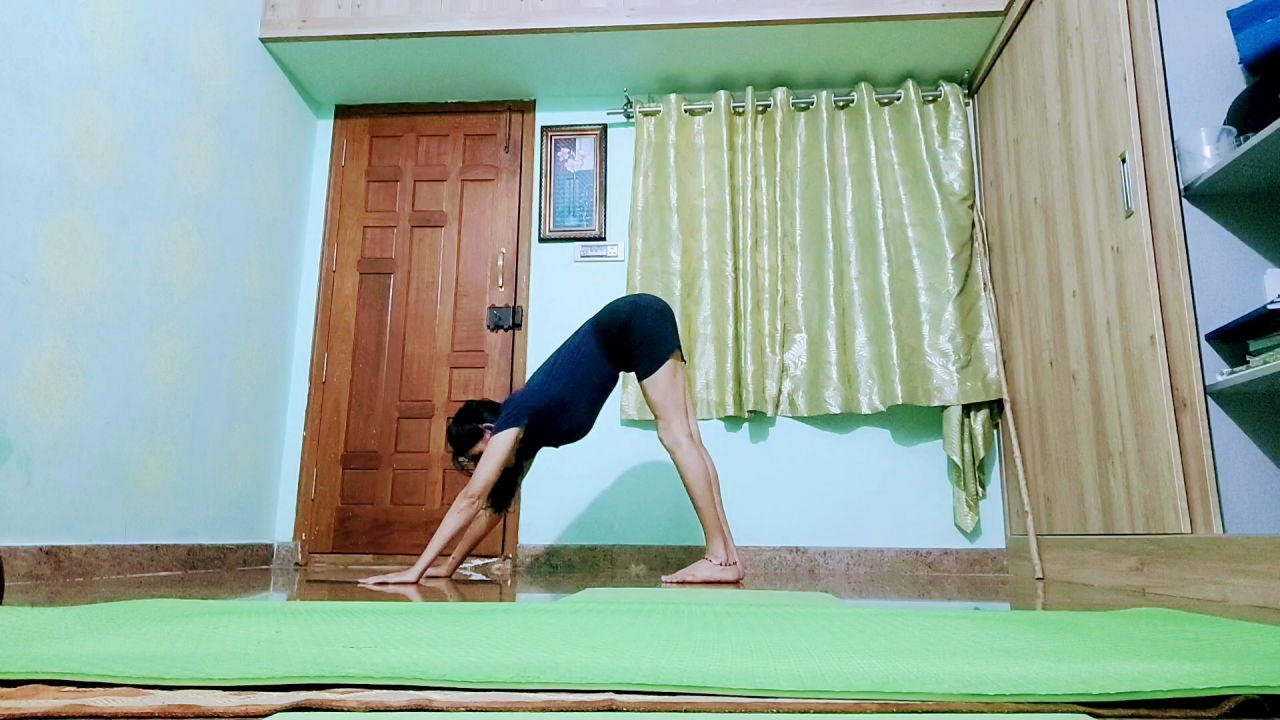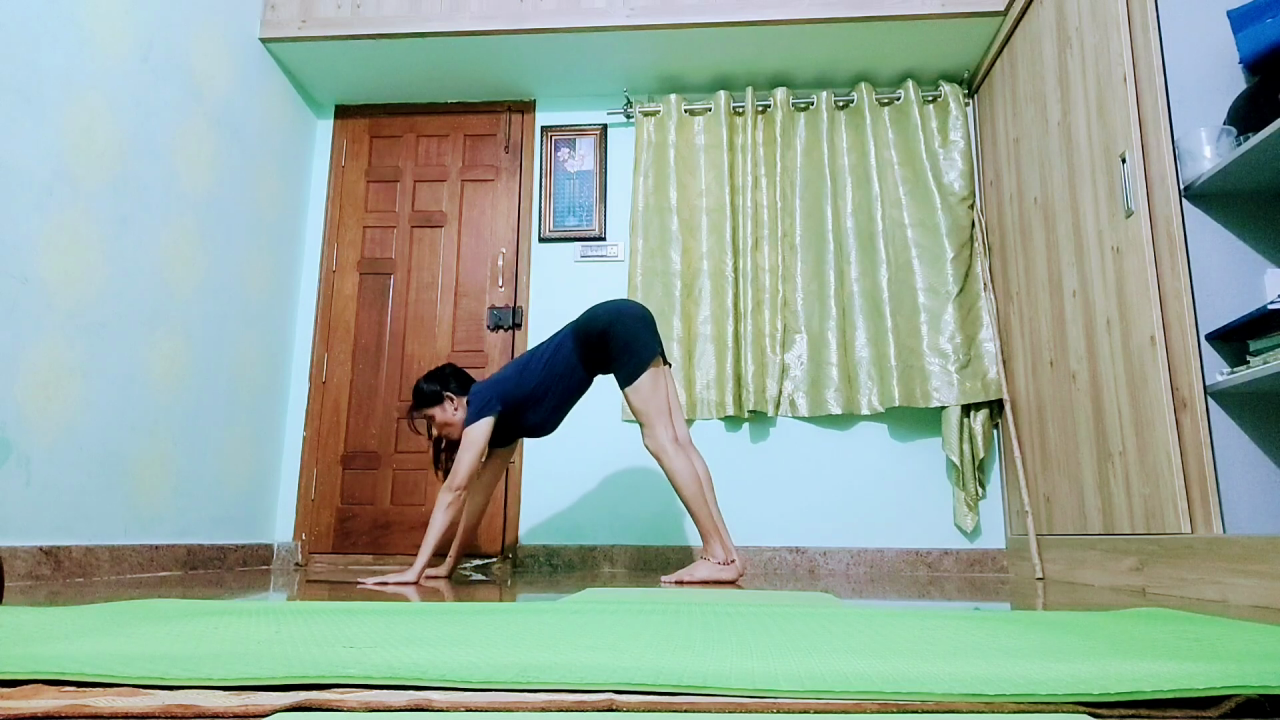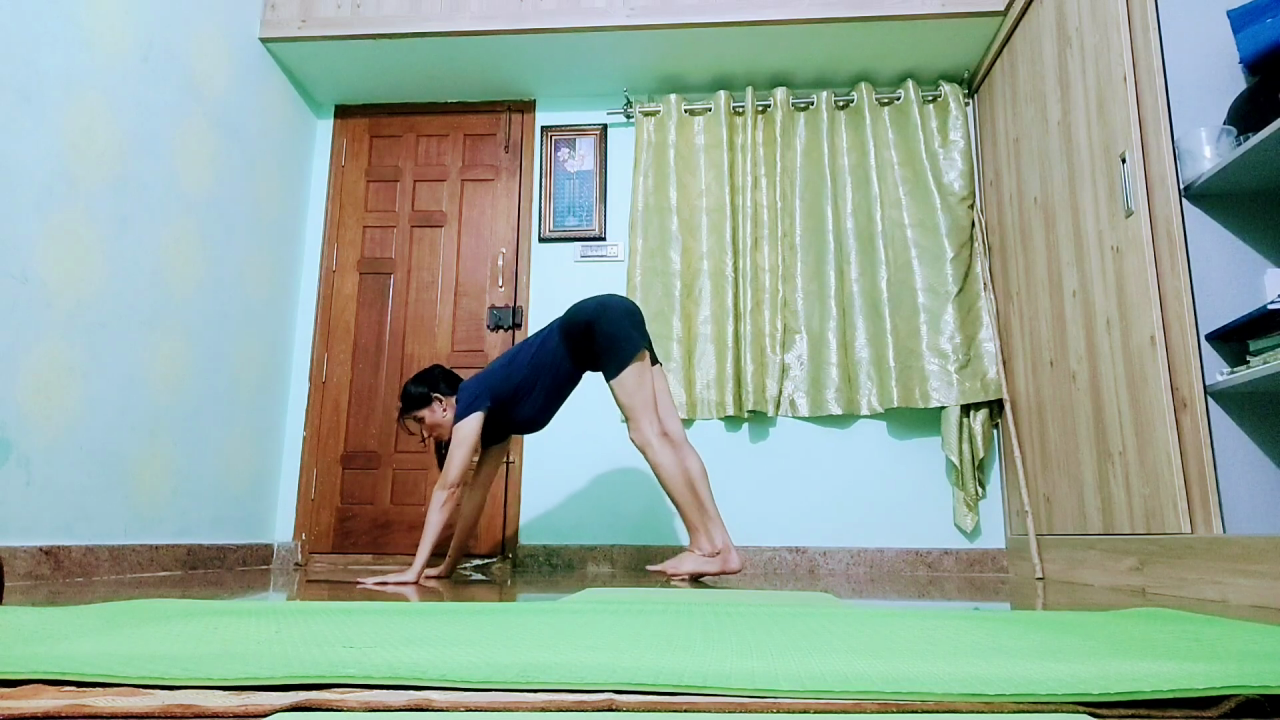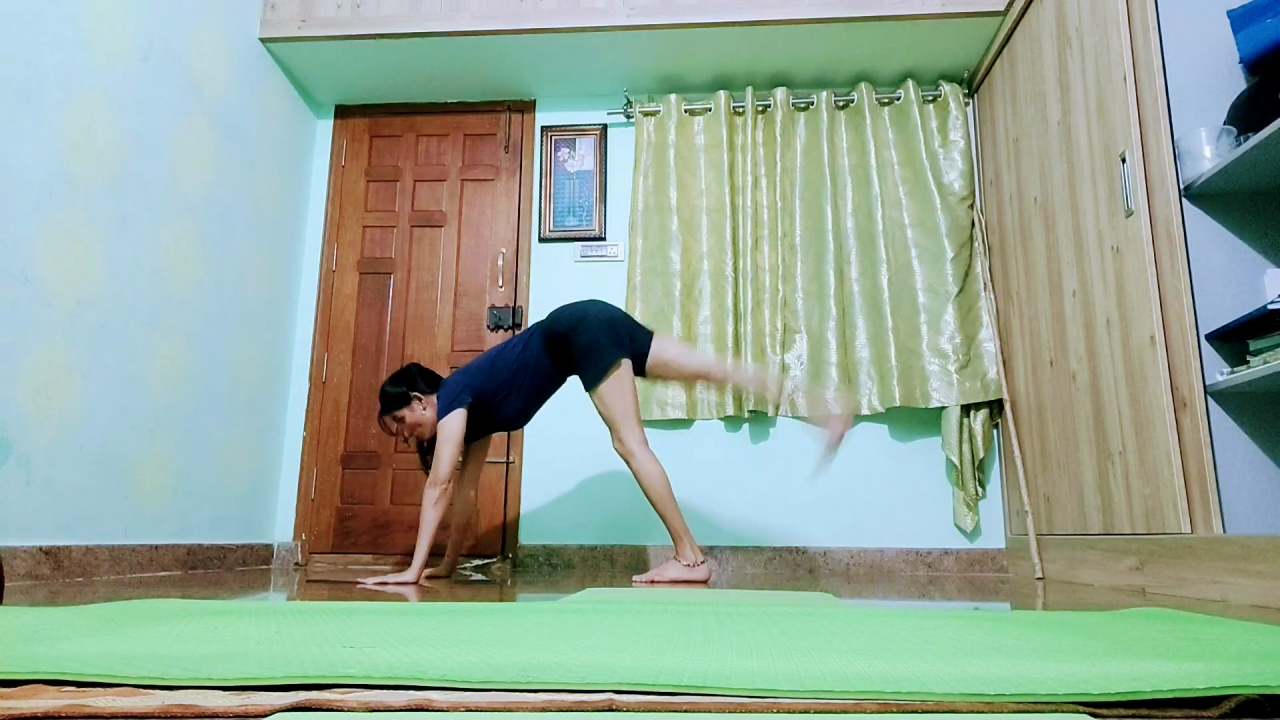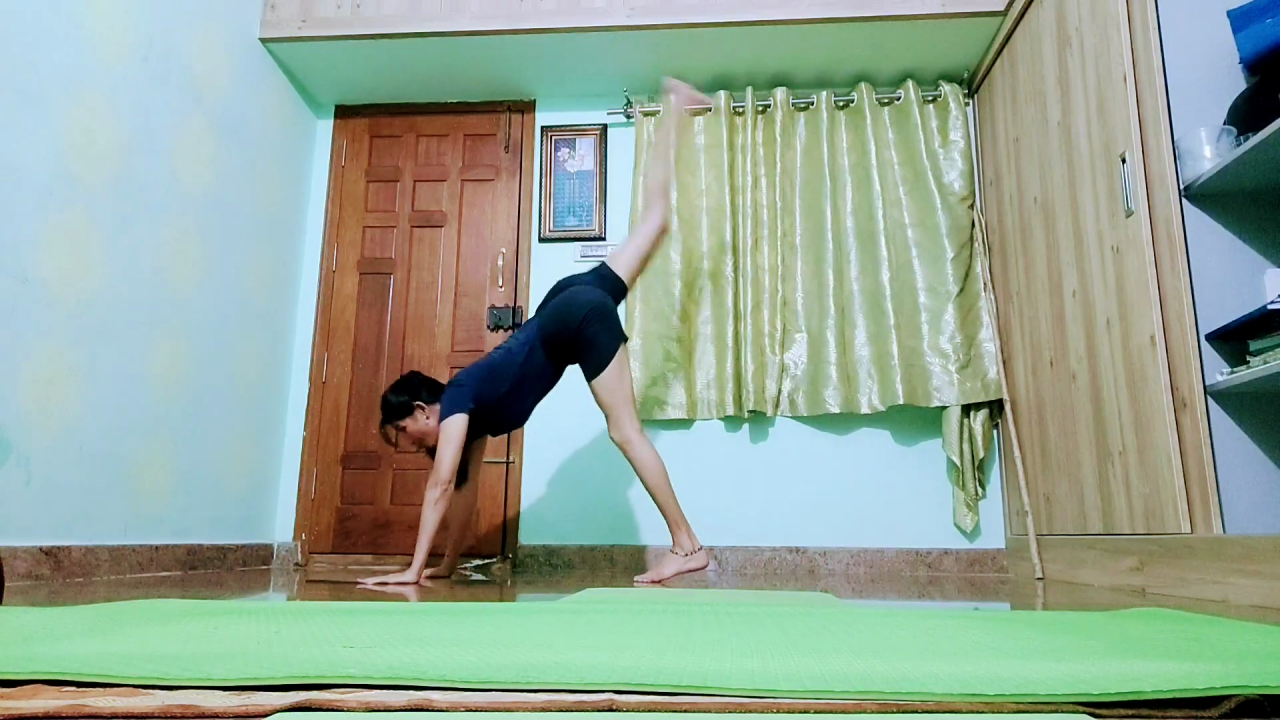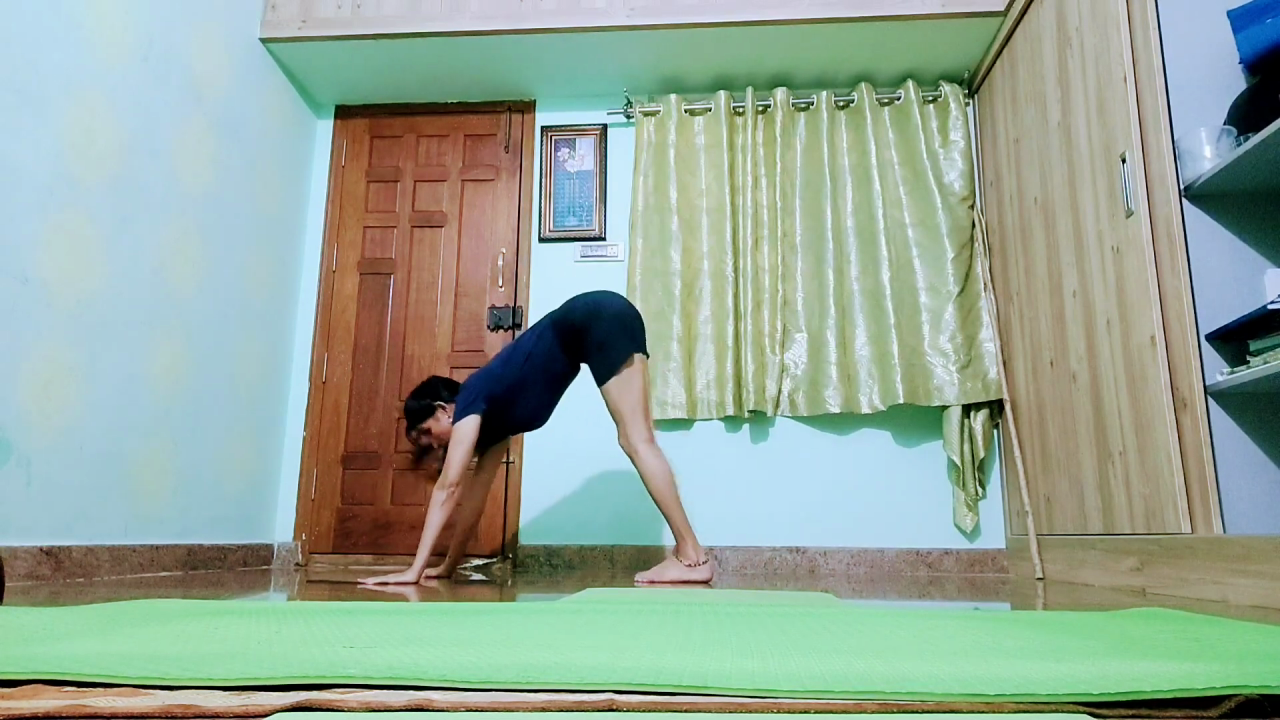
dt=0.5s
person 1, frame 1
left shoulder: (514, 419)
right shoulder: (525, 429)
left elbow: (472, 498)
right elbow: (493, 505)
left wrist: (416, 569)
right wrist: (449, 566)
left hip: (637, 322)
right hip: (631, 329)
left knee: (677, 437)
right knee: (687, 438)
left ankle: (720, 559)
right ankle: (727, 554)
person 1, frame 2
left shoulder: (483, 402)
right shoulder: (503, 418)
left elbow: (455, 489)
right elbow: (480, 490)
left wrist: (415, 569)
right wrist: (449, 563)
left hip: (616, 328)
right hip: (617, 332)
left knee: (661, 441)
right knee: (678, 441)
left ankle: (718, 557)
right ankle: (726, 553)
person 1, frame 3
left shoulder: (471, 399)
right shoulder: (493, 415)
left elbow: (449, 487)
right elbow: (475, 489)
left wrist: (416, 569)
right wrist: (448, 564)
left hip: (604, 321)
right hip: (604, 329)
left knee: (648, 435)
right knee: (670, 434)
left ankle: (705, 546)
right ankle: (721, 547)
person 1, frame 4
left shoulder: (451, 399)
right shoulder: (475, 415)
left elbow: (440, 486)
right elbow: (466, 485)
left wrist: (414, 570)
right wrist: (447, 564)
left hip: (581, 331)
right hip: (590, 328)
left knee: (630, 443)
right knee: (715, 369)
left ankle: (689, 557)
right ankle: (827, 414)
person 1, frame 5
left shoulder: (458, 406)
right shoulder: (459, 407)
left elbow: (441, 486)
right elbow: (462, 483)
left wrist: (415, 569)
right wrist: (447, 562)
left hip: (579, 318)
right hip: (579, 305)
left knee: (626, 431)
right knee: (652, 223)
left ankle: (685, 547)
person 1, frame 6
left shoulder: (469, 404)
right shoulder: (488, 413)
left elbow: (448, 488)
right elbow: (474, 492)
left wrist: (414, 569)
right wrist: (449, 565)
left hip: (600, 320)
right hip: (604, 315)
left knee: (635, 442)
right knee: (644, 441)
left ankle: (692, 556)
right ankle: (691, 552)
